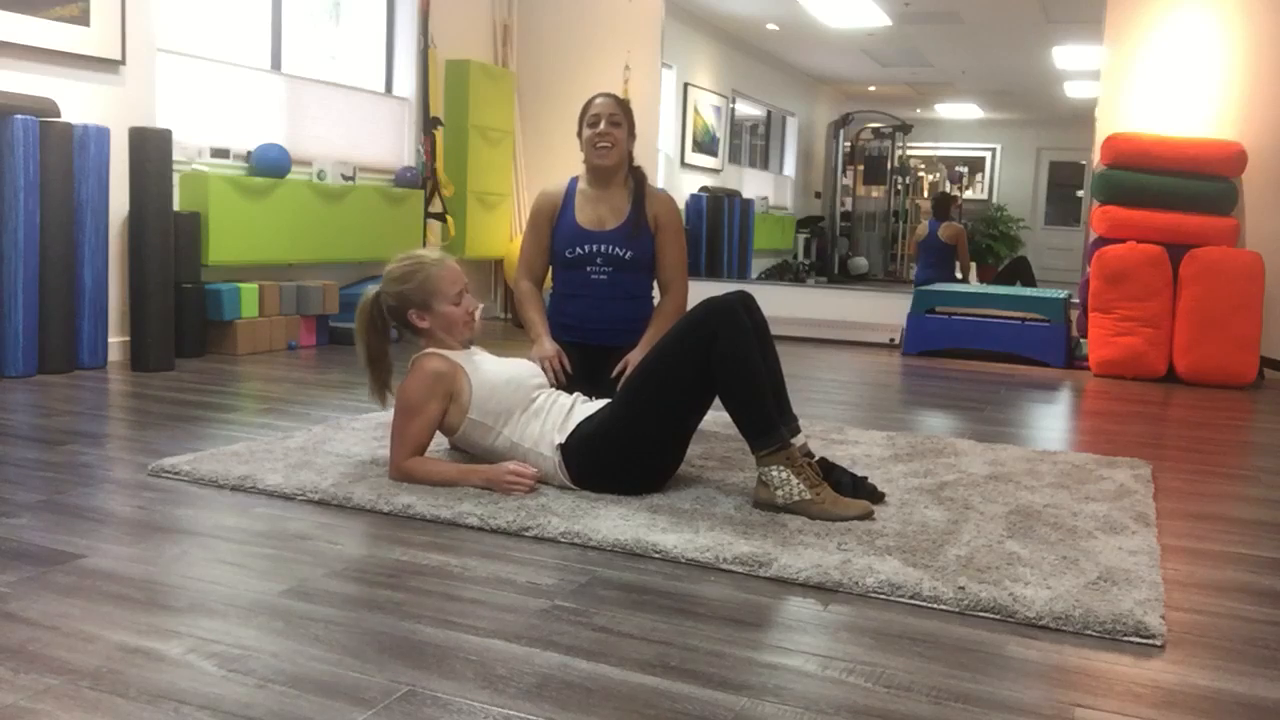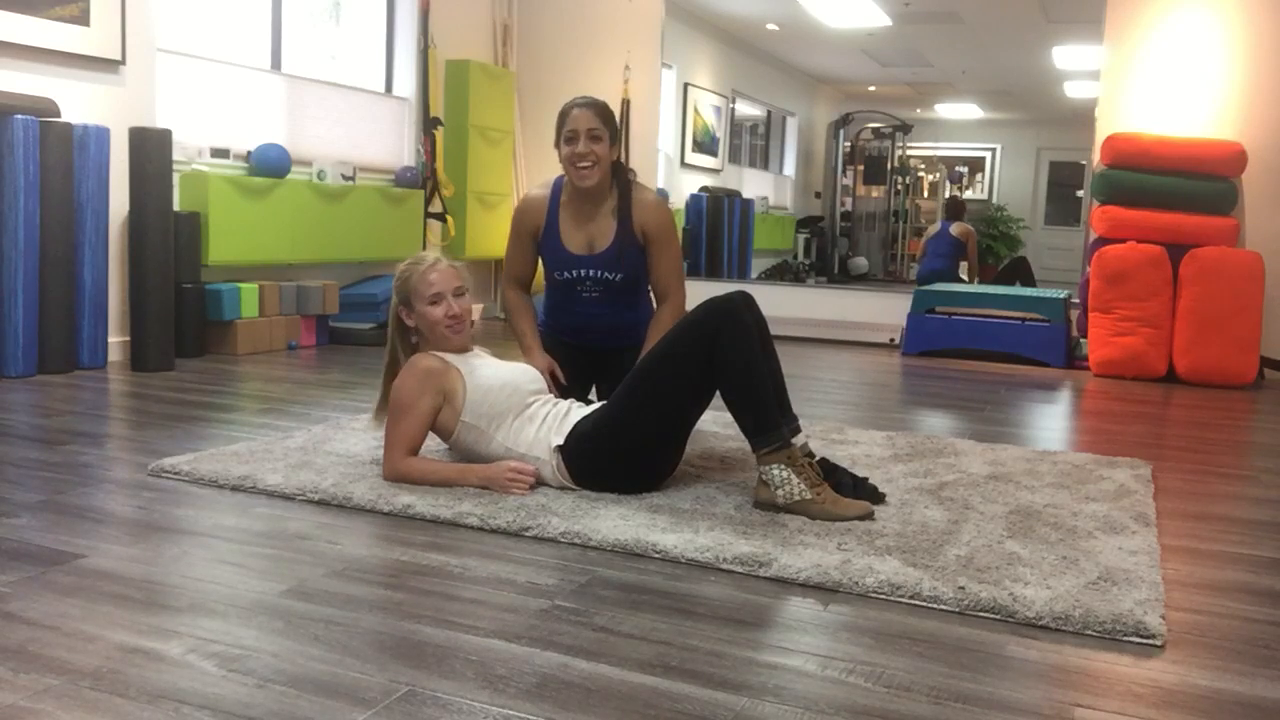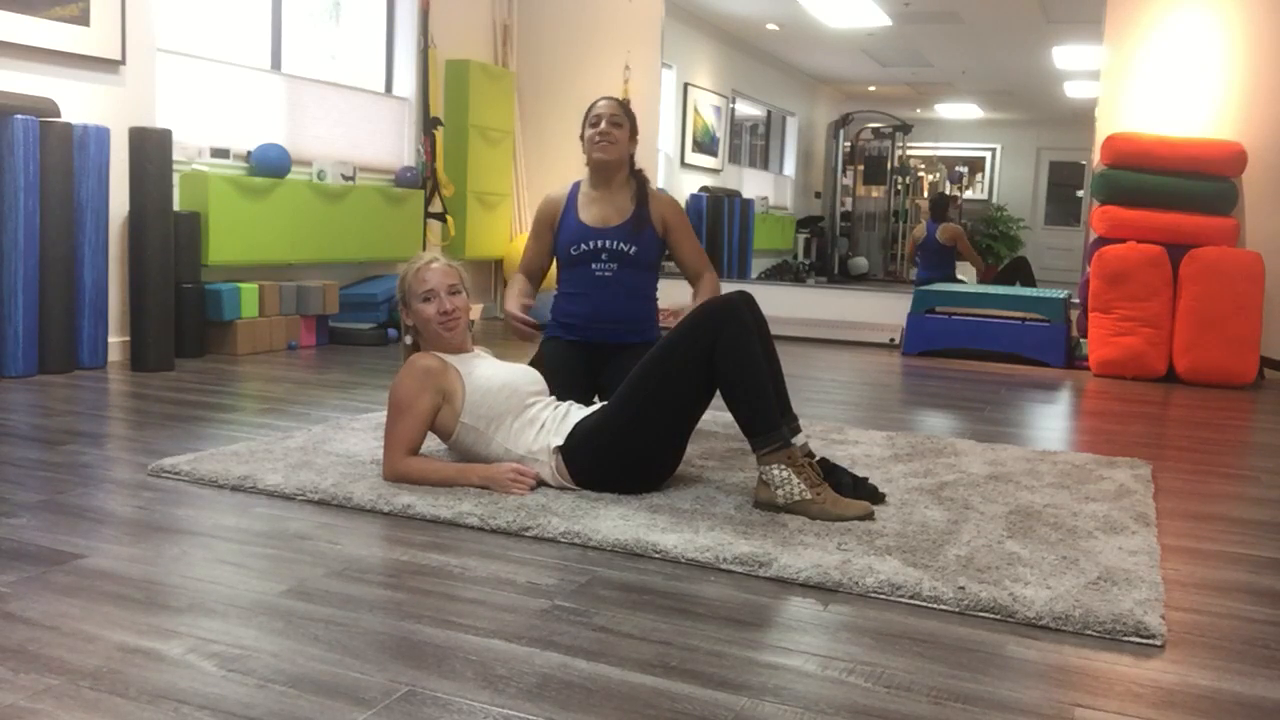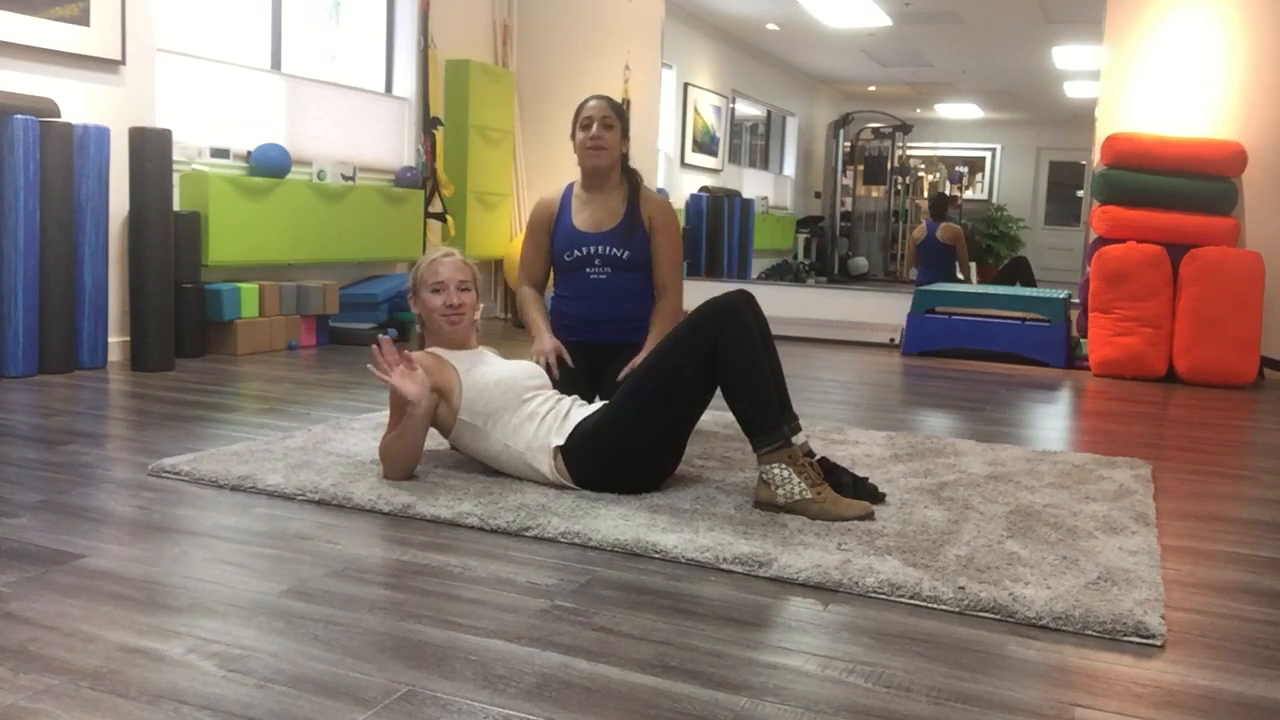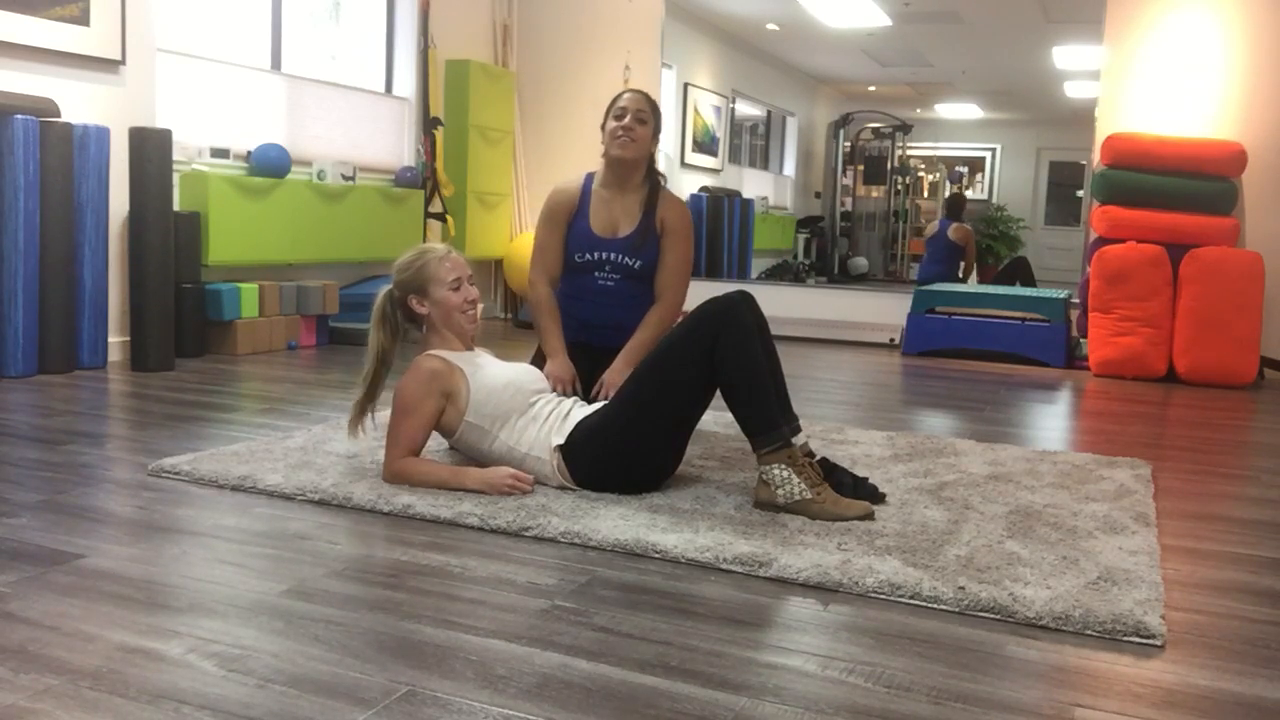
dt=1s
person 1, frame 1
left shoulder: (467, 354)
right shoulder: (432, 373)
right elbow: (403, 465)
right wrist: (485, 474)
left hip: (604, 434)
right hip: (596, 458)
left knee: (734, 308)
right knee: (719, 318)
left ankle: (793, 458)
right ankle: (782, 476)
person 1, frame 2
left shoulder: (475, 357)
right shoulder: (425, 372)
right elbow: (396, 465)
right wrist: (484, 473)
left hip: (602, 440)
right hip: (591, 457)
left knee: (735, 309)
right knee: (721, 320)
left ankle: (793, 458)
right ankle: (783, 478)
person 1, frame 3
left shoulder: (480, 357)
right shoulder: (424, 372)
right elbow: (396, 465)
right wrist: (484, 473)
left hip: (600, 440)
right hip: (590, 458)
left knee: (736, 308)
right knee: (721, 318)
left ankle: (793, 460)
right ankle: (784, 478)
person 1, frame 4
left shoulder: (484, 357)
right shoulder: (426, 368)
right elbow: (394, 466)
right wrist: (412, 404)
left hip: (603, 440)
right hip: (592, 457)
left knee: (737, 308)
right knee: (724, 319)
left ankle: (794, 460)
right ankle: (784, 476)
person 1, frame 5
left shoulder: (475, 359)
right shoulder: (430, 373)
right elbow: (396, 466)
right wrist: (477, 477)
left hip: (601, 439)
right hip: (592, 458)
left knee: (734, 308)
right knee: (722, 319)
left ankle: (792, 460)
right ankle: (782, 477)
person 2, frame 1
left shoulder: (658, 206)
right shoulder: (552, 201)
left elbow: (674, 292)
right elbow: (527, 281)
left wrist: (645, 349)
right wrist: (542, 339)
left hip: (628, 353)
right hip: (564, 349)
person 2, frame 2
left shoulder: (648, 209)
right shoulder: (535, 207)
left elbow: (671, 300)
right elbow: (514, 287)
right wrist: (534, 352)
left hip: (630, 346)
right hip: (560, 343)
person 2, frame 3
left shoulder: (660, 207)
right shoulder: (556, 205)
left elbow: (703, 273)
right elbow: (527, 274)
right wrist: (512, 304)
left hip: (634, 347)
right hip: (567, 343)
person 2, frame 4
left shoulder: (654, 209)
right shoulder: (549, 209)
left elbow: (669, 293)
right elbow: (529, 286)
left wrist: (650, 351)
right wrist: (542, 335)
left hip: (630, 348)
right hip: (568, 346)
person 2, frame 5
left shoulder: (671, 212)
right shoulder: (565, 199)
left elbow: (668, 301)
right elbow: (540, 283)
left wrist: (624, 365)
right wrist: (555, 356)
left hip: (633, 352)
right hip: (567, 346)
